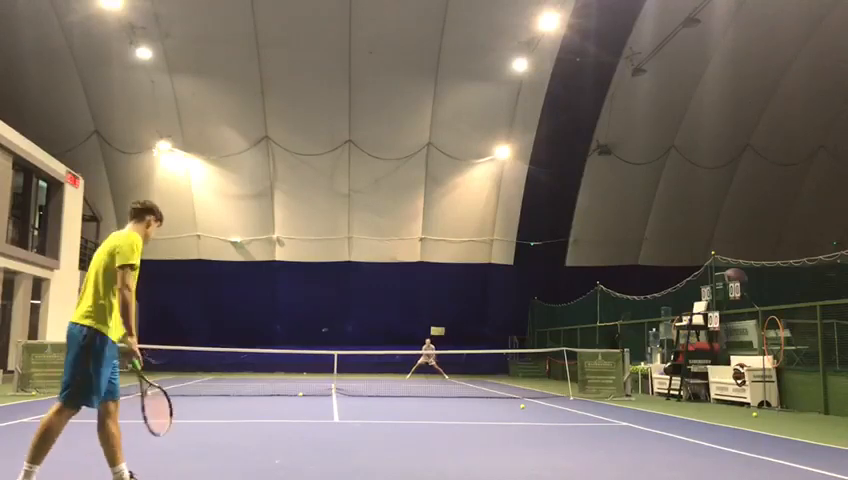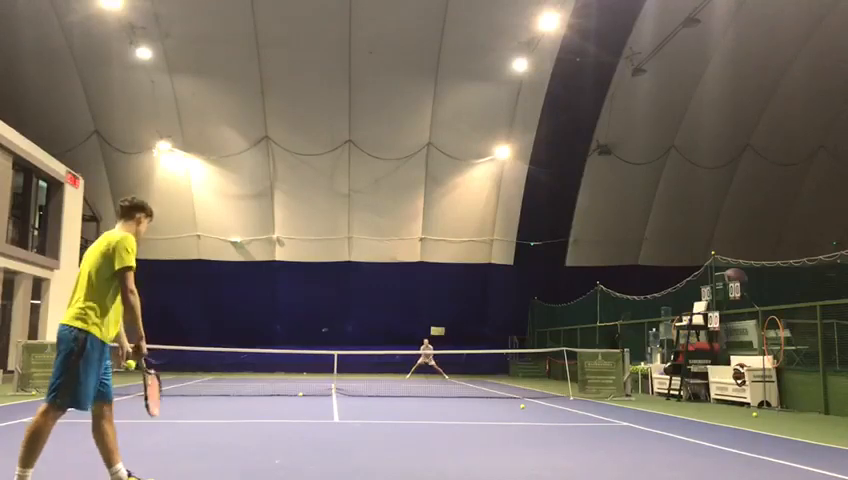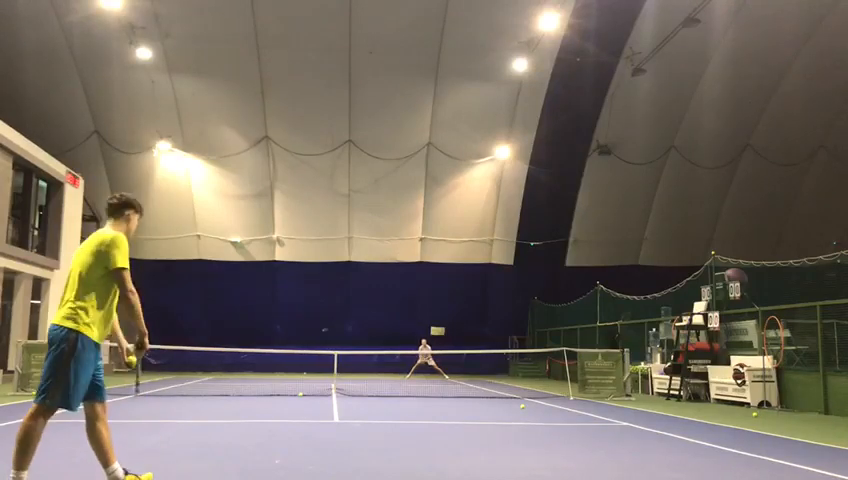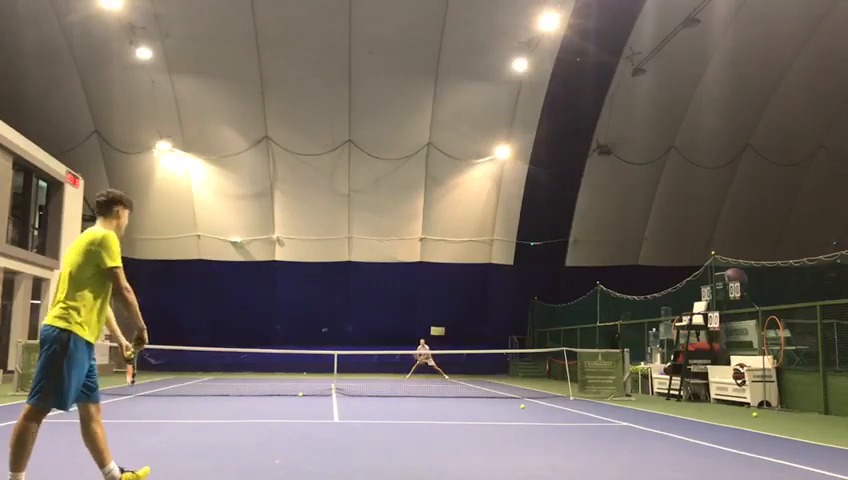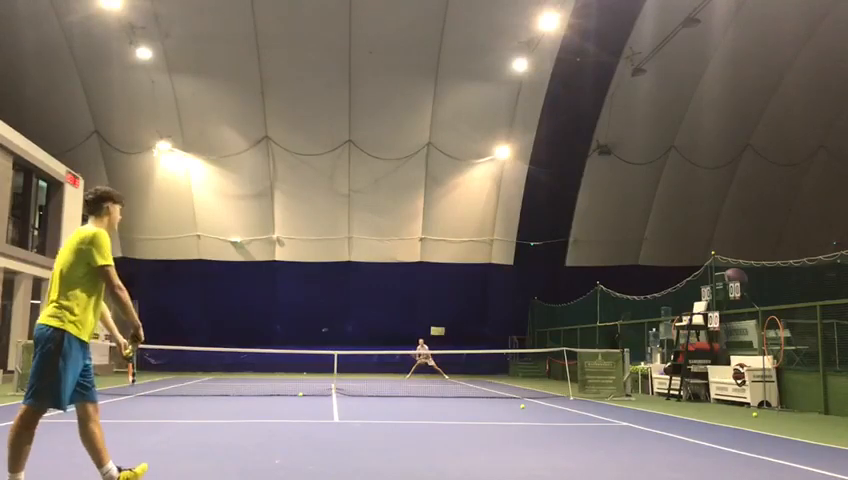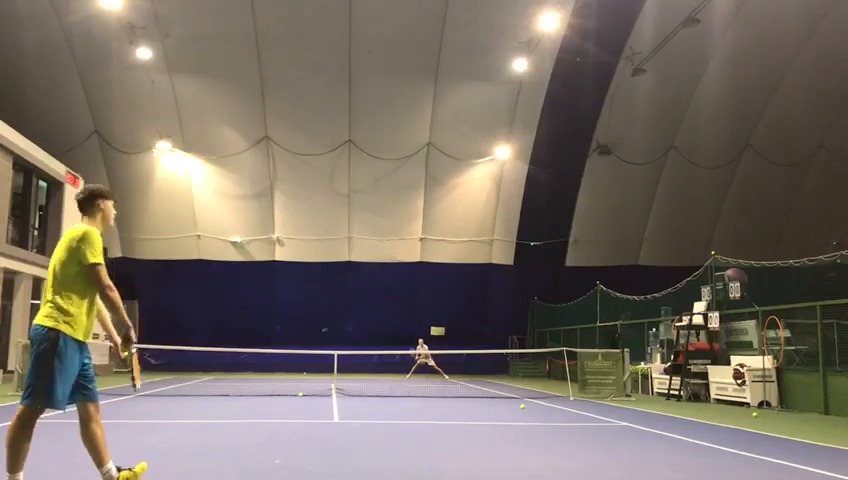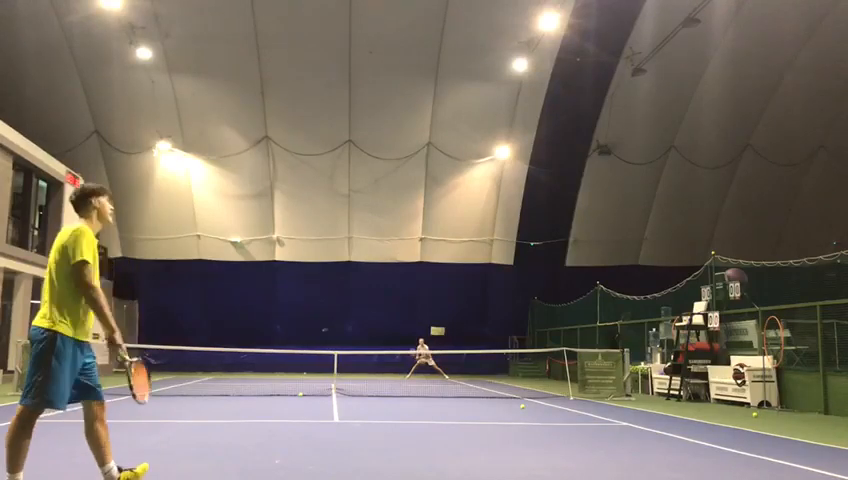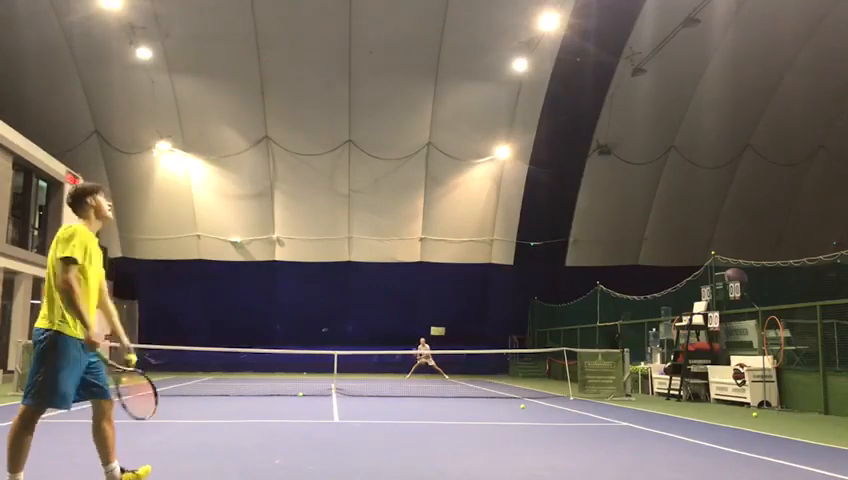
dt=0.1s
person 1, frame 1
left shoulder: (116, 240)
right shoulder: (130, 240)
right elbow: (125, 289)
left wrist: (130, 342)
right wrist: (133, 336)
left hip: (102, 335)
right hip: (93, 332)
left knee: (109, 408)
right knee: (68, 406)
person 1, frame 2
left shoulder: (107, 240)
right shoulder: (123, 240)
right elbow: (129, 293)
left wrist: (122, 341)
right wrist: (140, 336)
left hip: (94, 335)
right hip: (84, 332)
left knee: (103, 410)
right knee: (55, 406)
person 1, frame 3
left shoulder: (99, 241)
right shoulder: (114, 240)
right elbow: (127, 292)
left wrist: (121, 340)
right wrist: (143, 332)
left hip: (87, 338)
right hip: (74, 334)
left knee: (97, 409)
right knee: (45, 408)
person 1, frame 4
left shoulder: (91, 239)
right shoulder: (105, 238)
right elbow: (123, 289)
left wrist: (119, 338)
right wrist: (141, 327)
left hip: (80, 337)
right hip: (67, 333)
left knee: (91, 410)
right knee: (38, 408)
person 1, frame 5
left shoulder: (87, 238)
right shoulder: (95, 236)
left elbow: (97, 298)
right elbow: (114, 288)
left wrist: (117, 336)
right wrist: (136, 324)
left hip: (76, 338)
right hip: (61, 333)
left knee: (89, 409)
right knee: (35, 408)
person 1, frame 6
left shoulder: (84, 236)
right shoulder: (86, 234)
left elbow: (94, 298)
right elbow: (105, 287)
left wrist: (114, 337)
right wrist: (128, 325)
left hip: (74, 337)
right hip: (57, 333)
left knee: (90, 409)
right knee: (32, 408)
person 1, frame 7
left shoulder: (89, 242)
right shoulder: (78, 233)
left elbow: (95, 297)
right elbow: (89, 286)
left wrist: (114, 337)
right wrist: (111, 331)
left hip: (78, 338)
right hip: (56, 333)
left knee: (95, 406)
right knee: (31, 409)
person 1, frame 8
left shoulder: (92, 243)
right shoulder: (73, 233)
left elbow: (103, 297)
right elbow: (67, 282)
left wrist: (122, 336)
right wrist: (88, 327)
left hip: (81, 338)
right hip: (59, 334)
left knee: (104, 404)
right knee: (33, 408)
